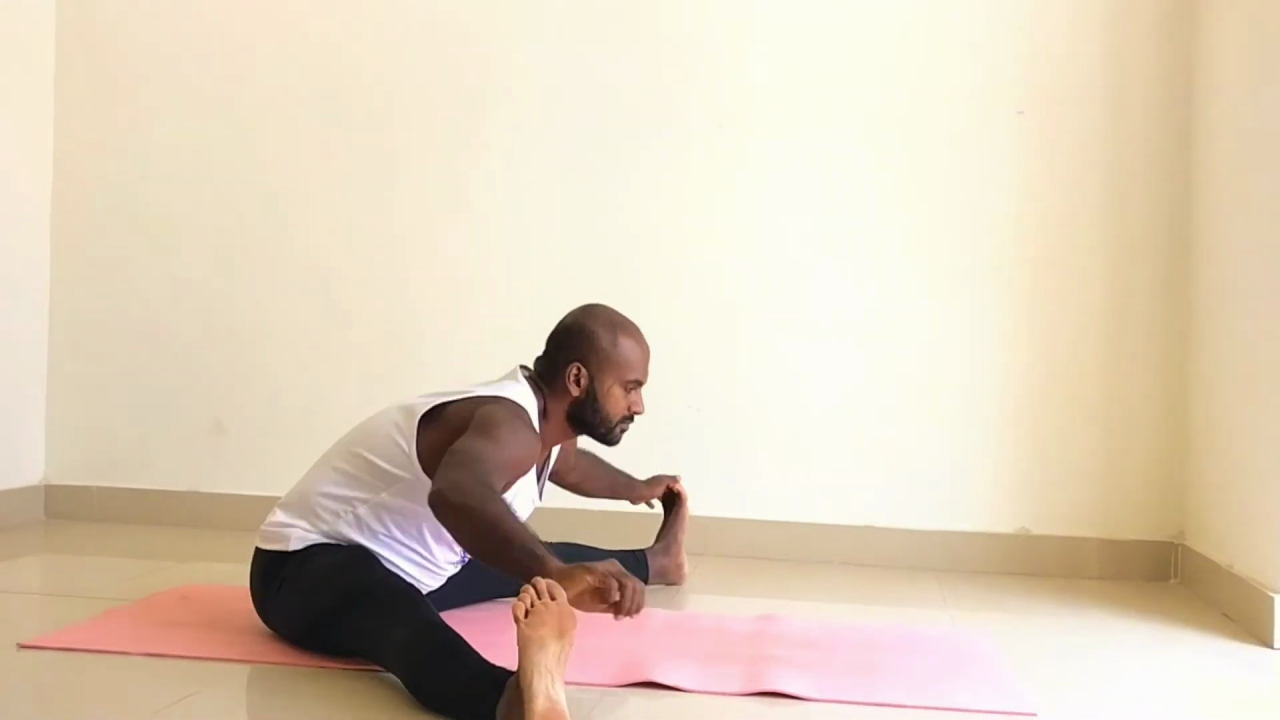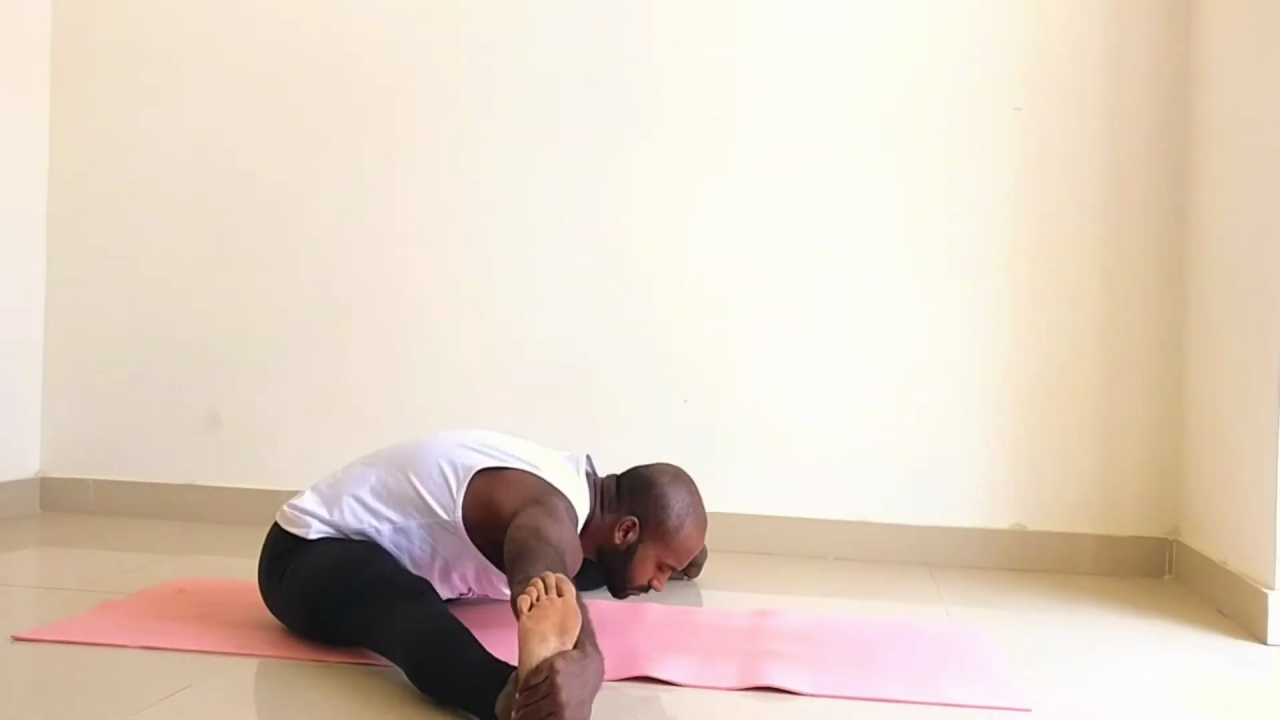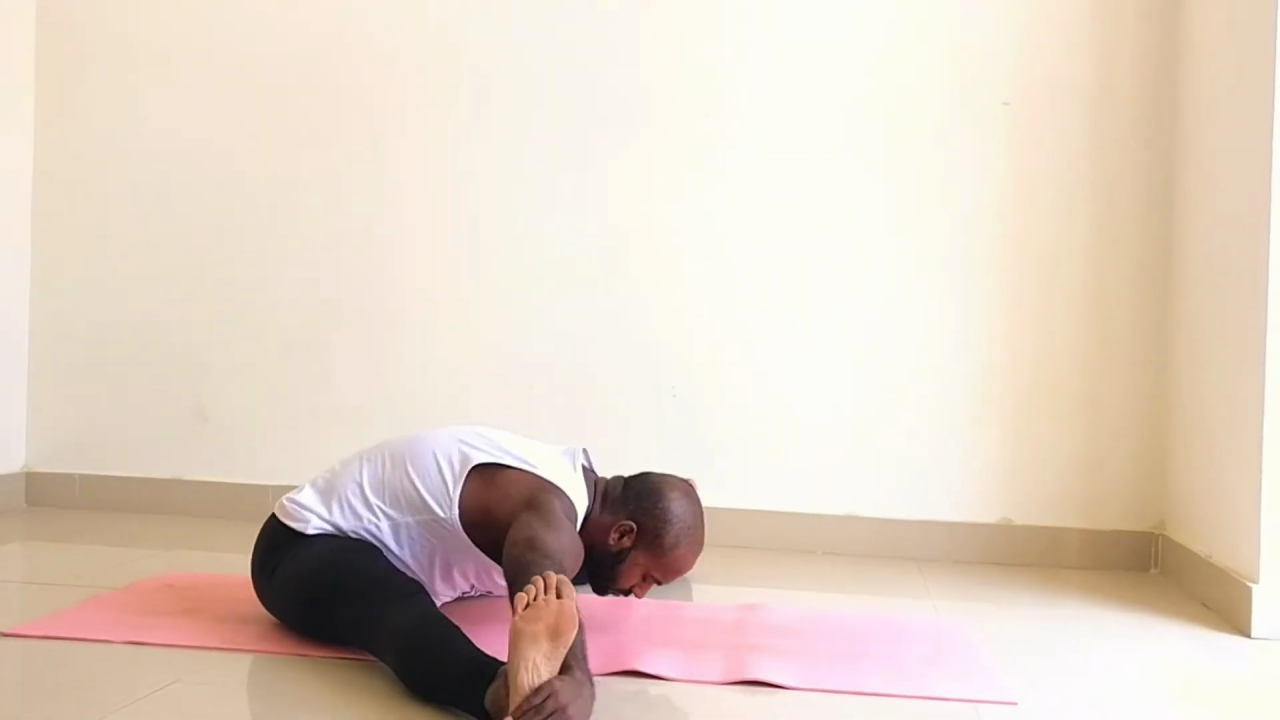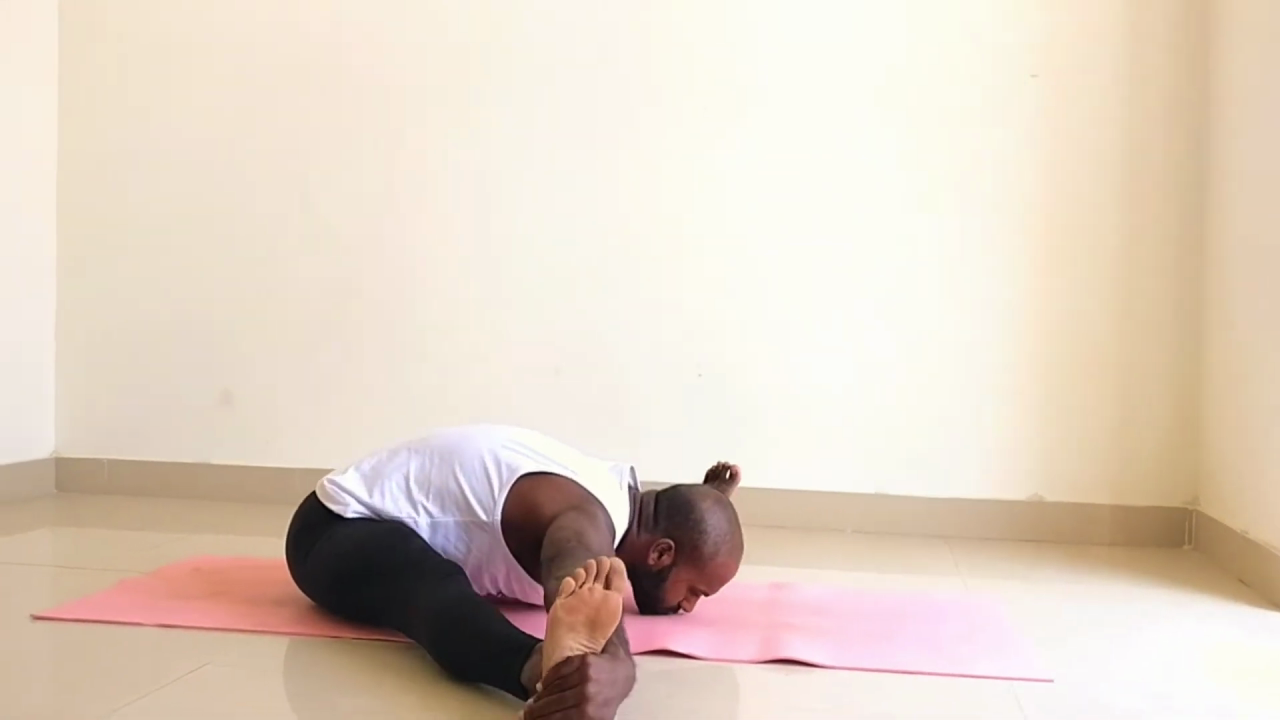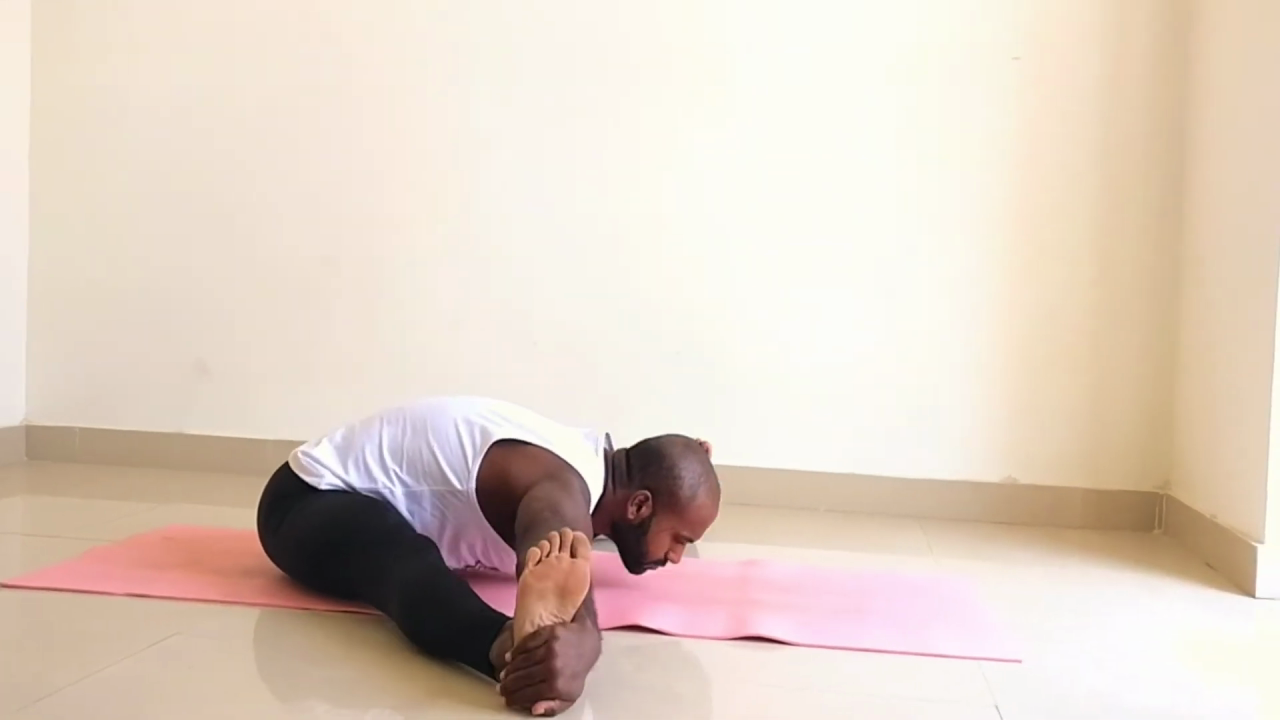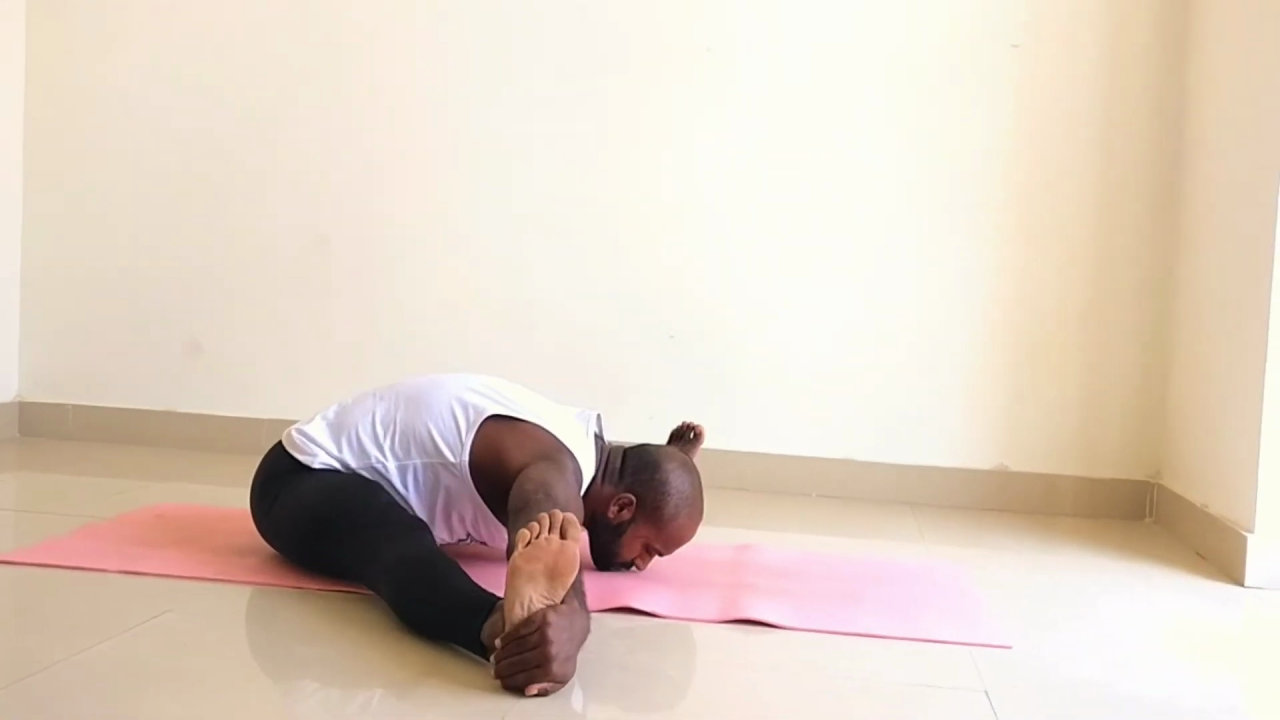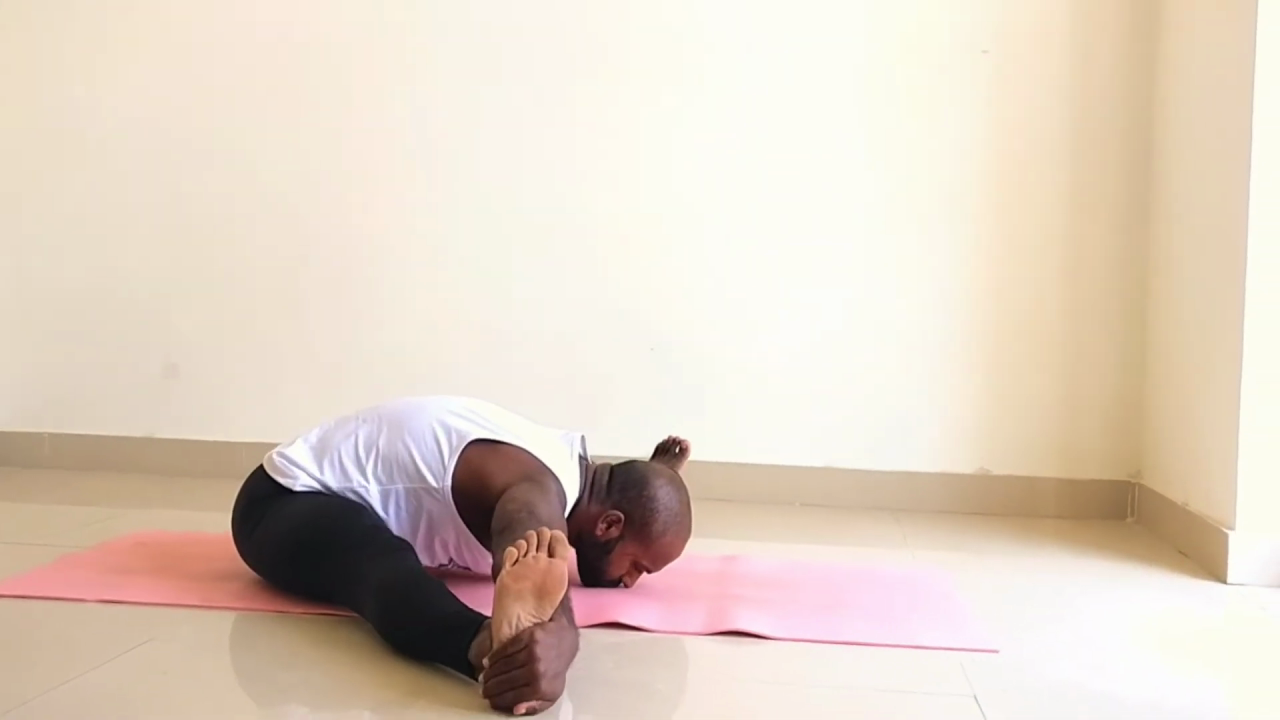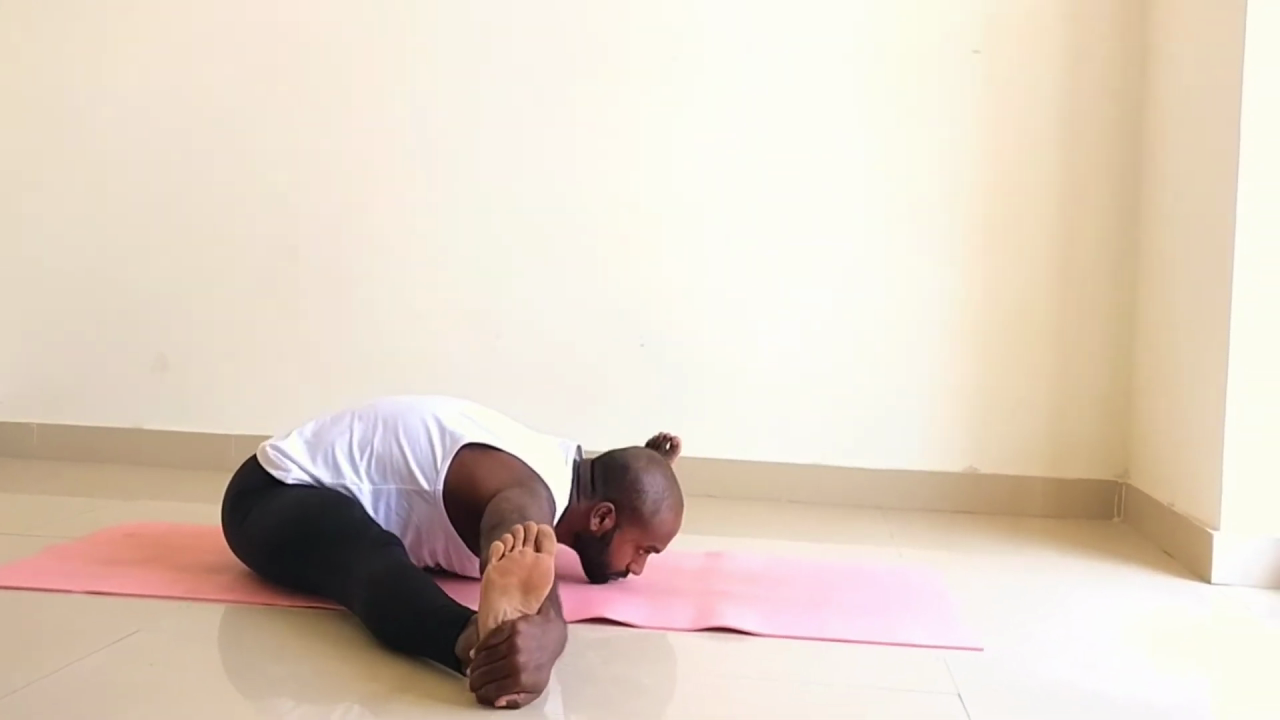
dt=0.4s
person 1, frame 1
left shoulder: (541, 419)
right shoulder: (507, 425)
left elbow: (567, 463)
right elbow: (458, 496)
left wrist: (637, 488)
right wrist: (558, 572)
left hip: (396, 564)
left knee: (518, 569)
right knee: (407, 621)
left ankle: (653, 565)
person 1, frame 2
left shoulder: (587, 490)
right shoulder: (551, 512)
right elbow: (542, 593)
right wrist: (585, 663)
left hip: (375, 542)
right hip: (309, 553)
right knee: (405, 605)
person 1, frame 3
left shoulder: (581, 486)
right shoulder: (549, 514)
right elbow: (546, 608)
right wrist: (578, 683)
left hip: (375, 539)
right hip: (304, 547)
right knee: (400, 606)
person 1, frame 4
left shoulder: (621, 493)
right shoulder: (588, 522)
right elbow: (578, 598)
left wrist: (704, 503)
right wrist: (615, 667)
left hip: (400, 517)
right hip: (338, 528)
right knee: (435, 586)
person 1, frame 5
left shoulder: (595, 459)
right shoulder: (563, 488)
right elbow: (556, 570)
right wrist: (580, 641)
left hip: (374, 488)
right hip: (310, 499)
right knee: (408, 562)
person 1, frame 6
left shoulder: (588, 443)
right shoulder: (554, 472)
right elbow: (547, 555)
left wrist: (667, 462)
right wrist: (568, 621)
left hip: (369, 464)
right hip: (303, 478)
right knee: (398, 541)
person 1, frame 7
left shoulder: (571, 463)
right shoulder: (537, 491)
right elbow: (531, 573)
left wrist: (651, 477)
right wrist: (558, 639)
left hip: (347, 489)
right hip: (285, 500)
right knee: (385, 565)
person 1, frame 8
left shoulder: (566, 467)
right shoulder: (526, 496)
right elbow: (524, 574)
left wrist: (645, 472)
right wrist: (546, 634)
left hip: (337, 480)
right hip: (277, 492)
right knee: (373, 558)
